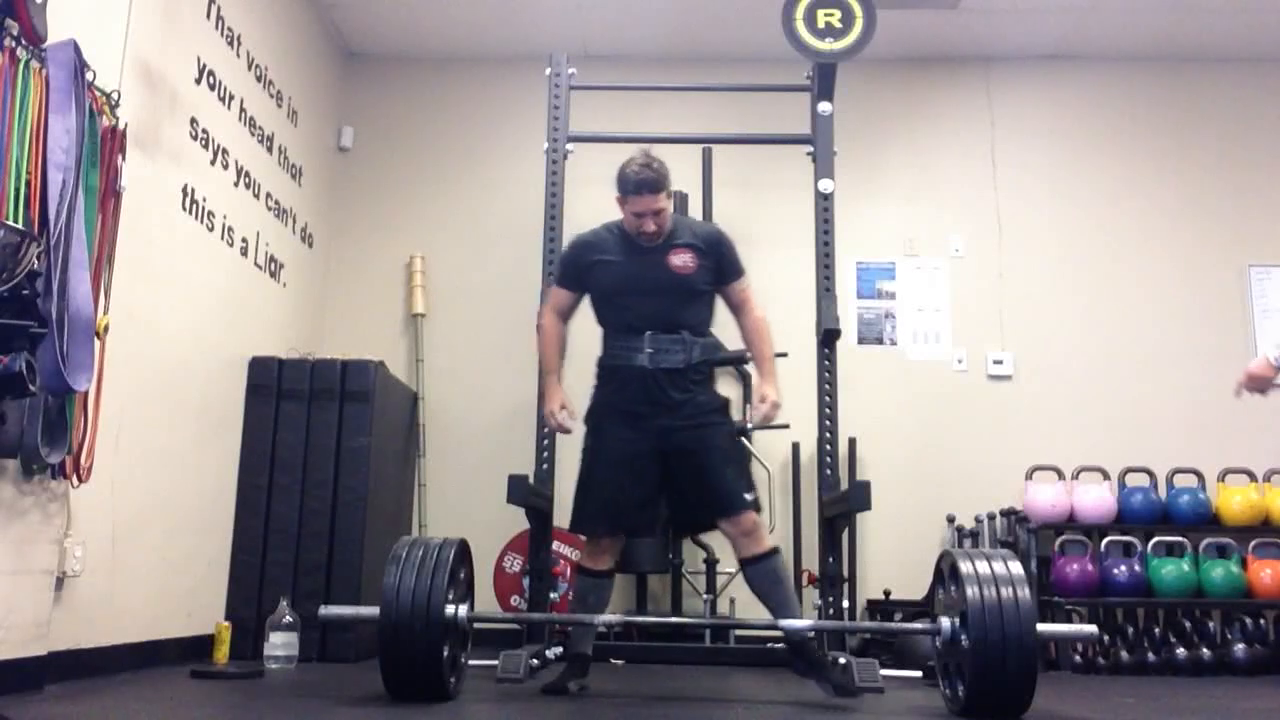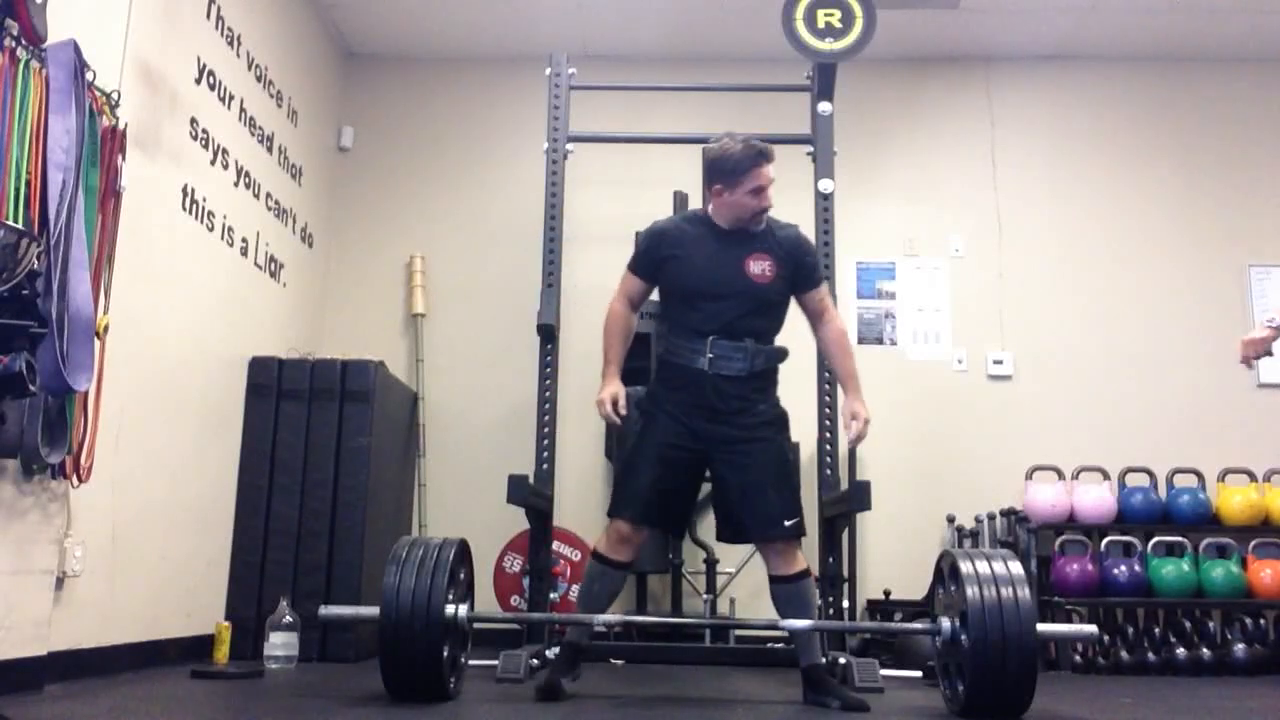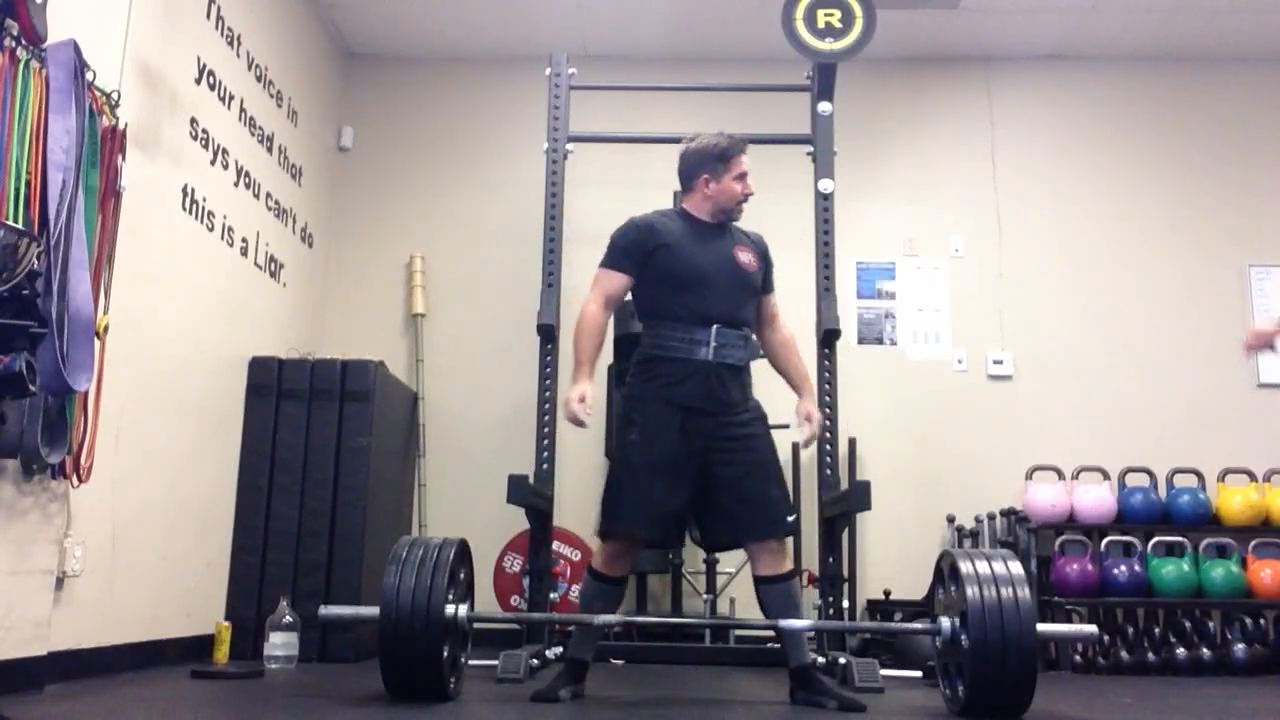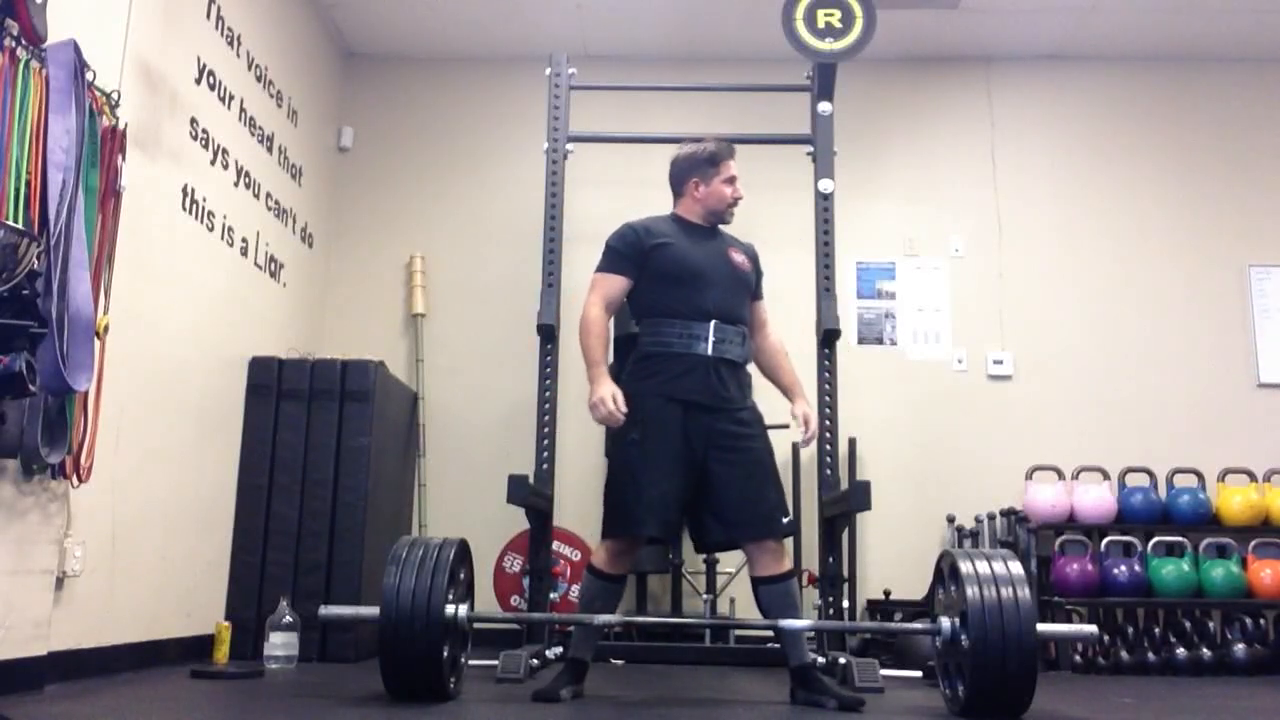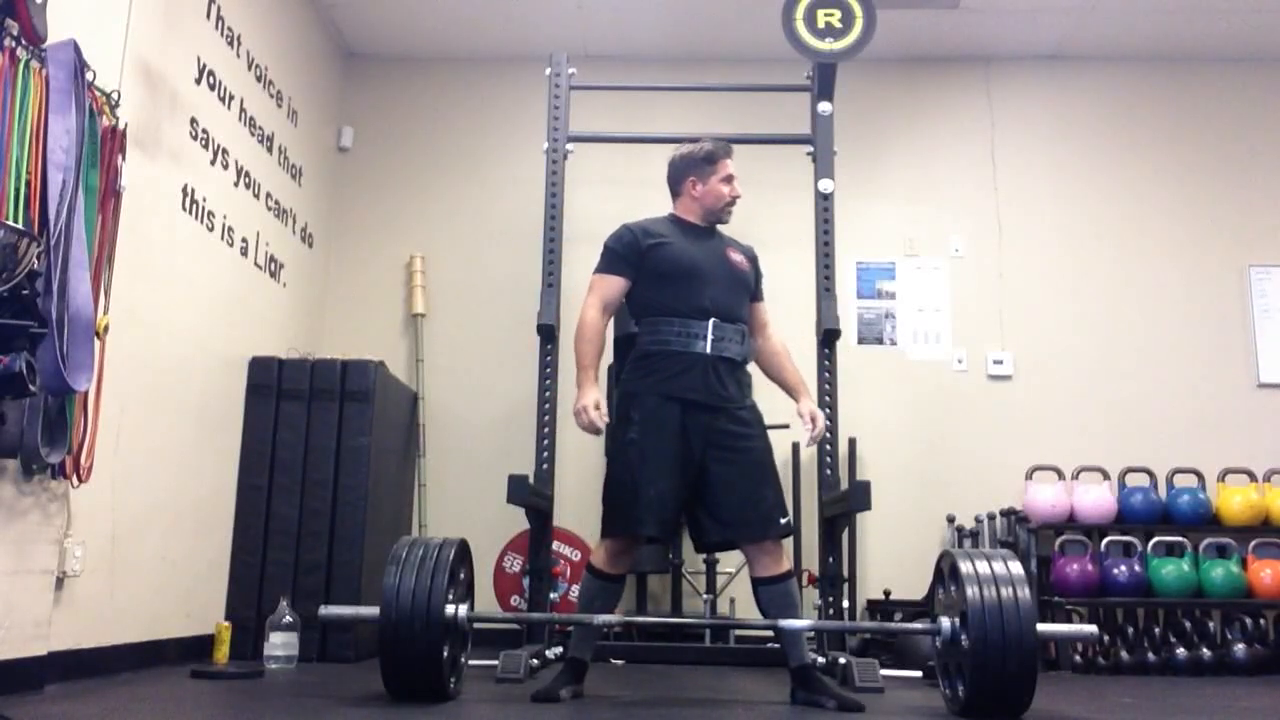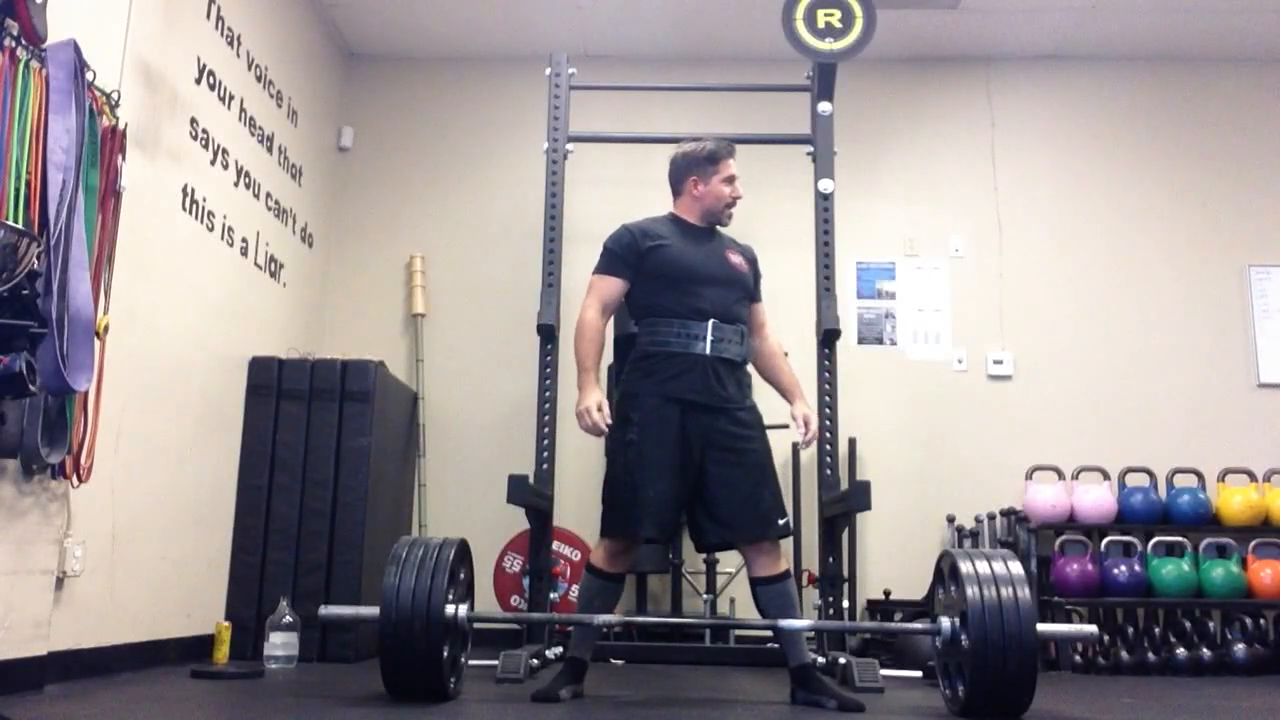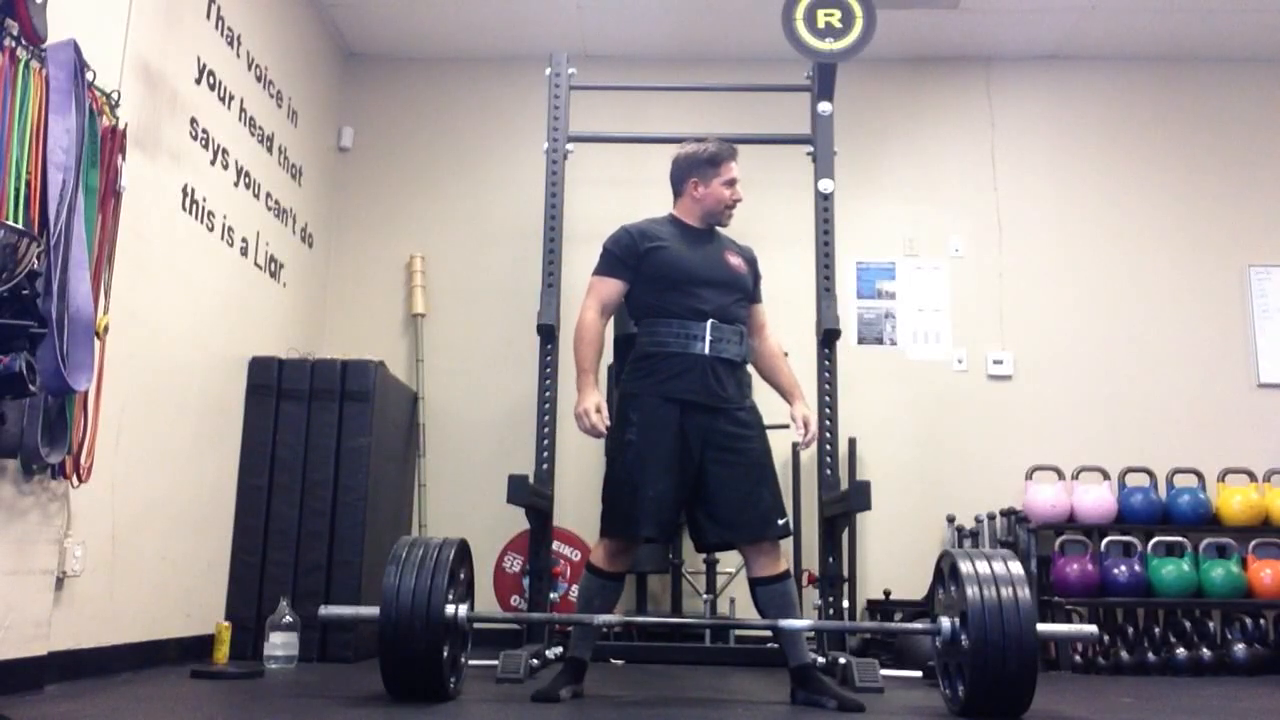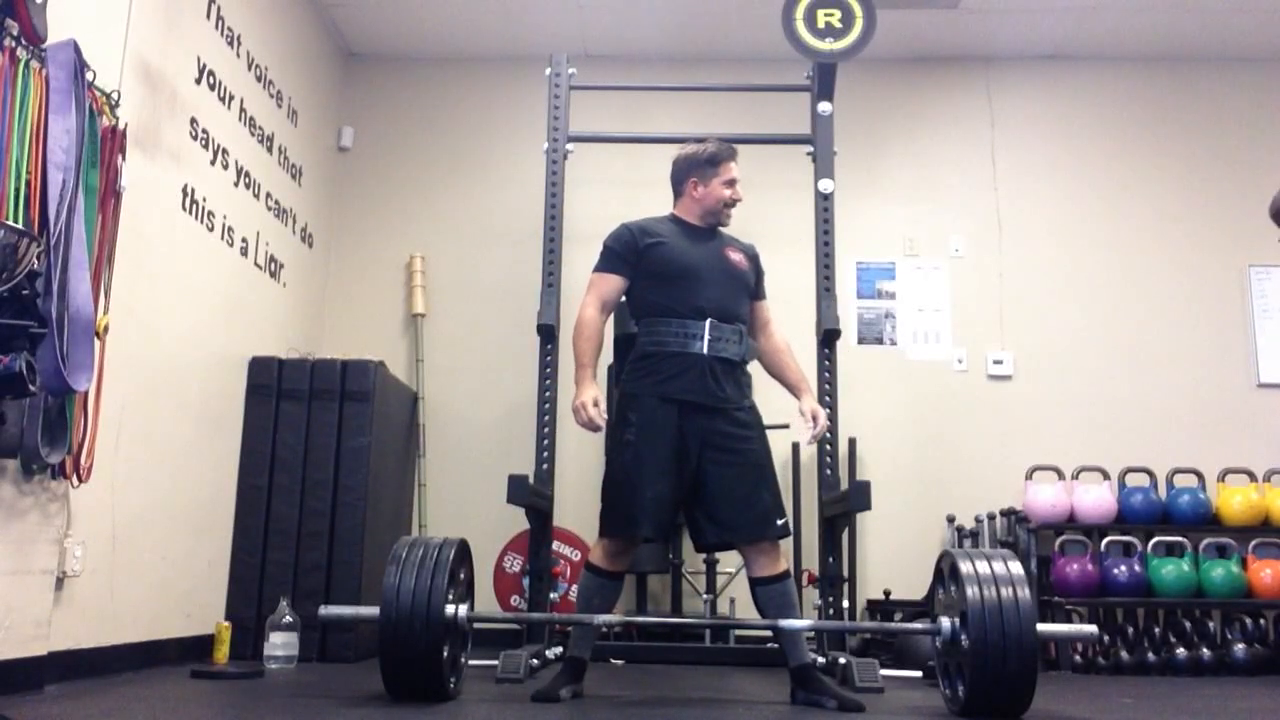
dt=0.5s
person 1, frame 1
left shoulder: (707, 241)
right shoulder: (589, 250)
left elbow: (747, 308)
right elbow: (553, 316)
left wrist: (767, 378)
right wrist: (553, 386)
left hip: (695, 402)
right hip: (620, 410)
left knee: (744, 522)
right knee: (602, 537)
left ankle: (804, 649)
right ankle: (577, 660)
person 1, frame 2
left shoulder: (788, 245)
right shoulder: (667, 238)
left elbow: (825, 319)
right elbow: (625, 304)
left wrist: (852, 392)
right wrist: (610, 376)
left hip: (750, 412)
right hip: (673, 403)
left knee: (781, 541)
right knee: (624, 528)
left ankle: (815, 675)
right ankle: (570, 654)
person 1, frame 3
left shoulder: (752, 248)
right shoulder: (646, 233)
left elbow: (772, 327)
right elbow: (597, 304)
left wrist: (805, 393)
right wrist: (581, 378)
left hip: (734, 410)
right hip: (660, 406)
left knee: (769, 540)
right knee: (622, 540)
left ankle: (803, 675)
right ankle: (575, 667)
person 1, frame 4
left shoulder: (743, 254)
right shoulder: (641, 237)
left elbow: (761, 334)
right elbow: (598, 308)
left wrist: (797, 395)
right wrist: (601, 379)
left hip: (731, 409)
right hip: (657, 405)
left knee: (767, 538)
right knee: (623, 537)
left ankle: (803, 673)
right ankle: (575, 666)
person 1, frame 5
left shoulder: (742, 255)
right shoulder: (638, 238)
left elbow: (763, 335)
right elbow: (596, 309)
left wrist: (802, 395)
right wrist: (587, 384)
left hip: (731, 409)
right hip: (655, 405)
left knee: (765, 538)
right knee: (622, 536)
left ankle: (803, 673)
right ankle: (574, 667)
person 1, frame 6
left shoulder: (741, 255)
right shoulder: (638, 239)
left elbow: (761, 336)
right elbow: (595, 311)
left wrist: (797, 397)
right wrist: (589, 385)
left hip: (731, 410)
right hip: (655, 406)
left knee: (763, 539)
right knee: (620, 537)
left ankle: (803, 674)
right ankle: (574, 667)
person 1, frame 7
left shoulder: (740, 256)
right shoulder: (637, 240)
left elbow: (760, 337)
right elbow: (594, 312)
left wrist: (796, 397)
right wrist: (587, 388)
left hip: (730, 411)
right hip: (655, 407)
left knee: (763, 539)
right knee: (620, 537)
left ankle: (803, 673)
right ankle: (574, 666)
person 1, frame 8
left shoulder: (743, 254)
right shoulder: (638, 237)
left elbow: (765, 332)
right elbow: (594, 307)
left wrist: (804, 392)
right wrist: (585, 381)
left hip: (730, 409)
right hip: (654, 406)
left knee: (762, 539)
right knee: (619, 536)
left ankle: (803, 673)
right ankle: (573, 665)
